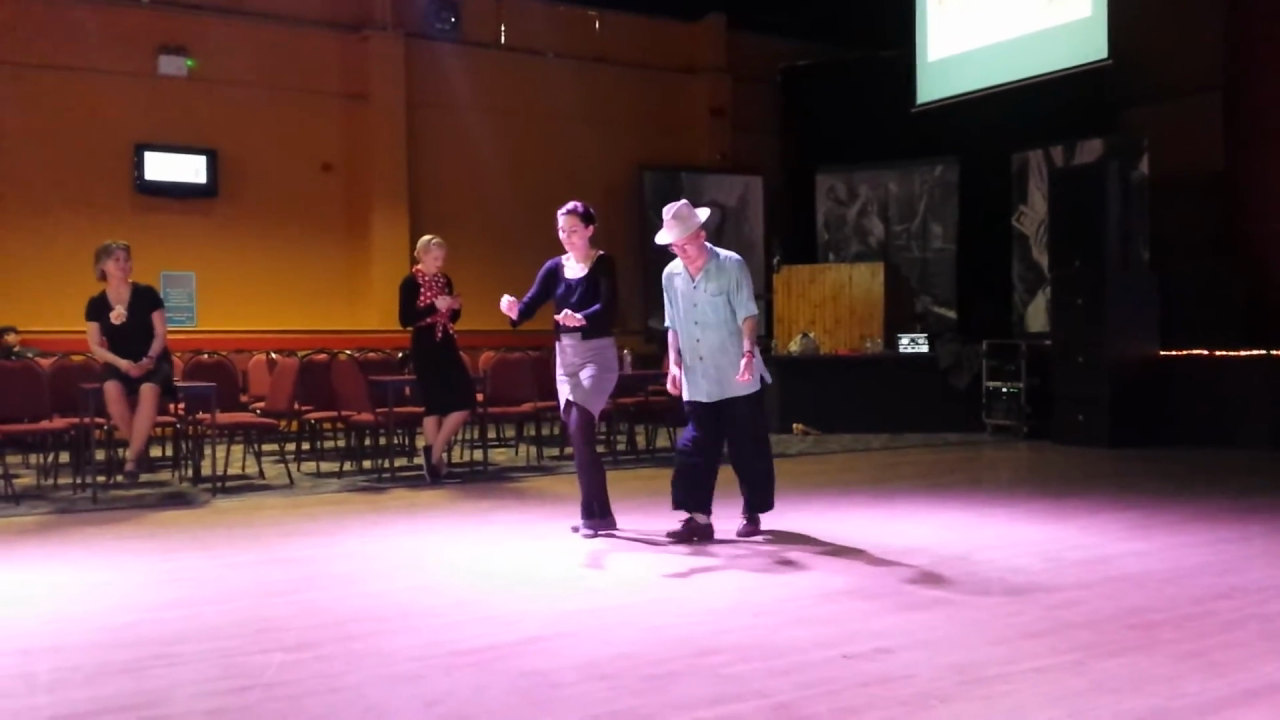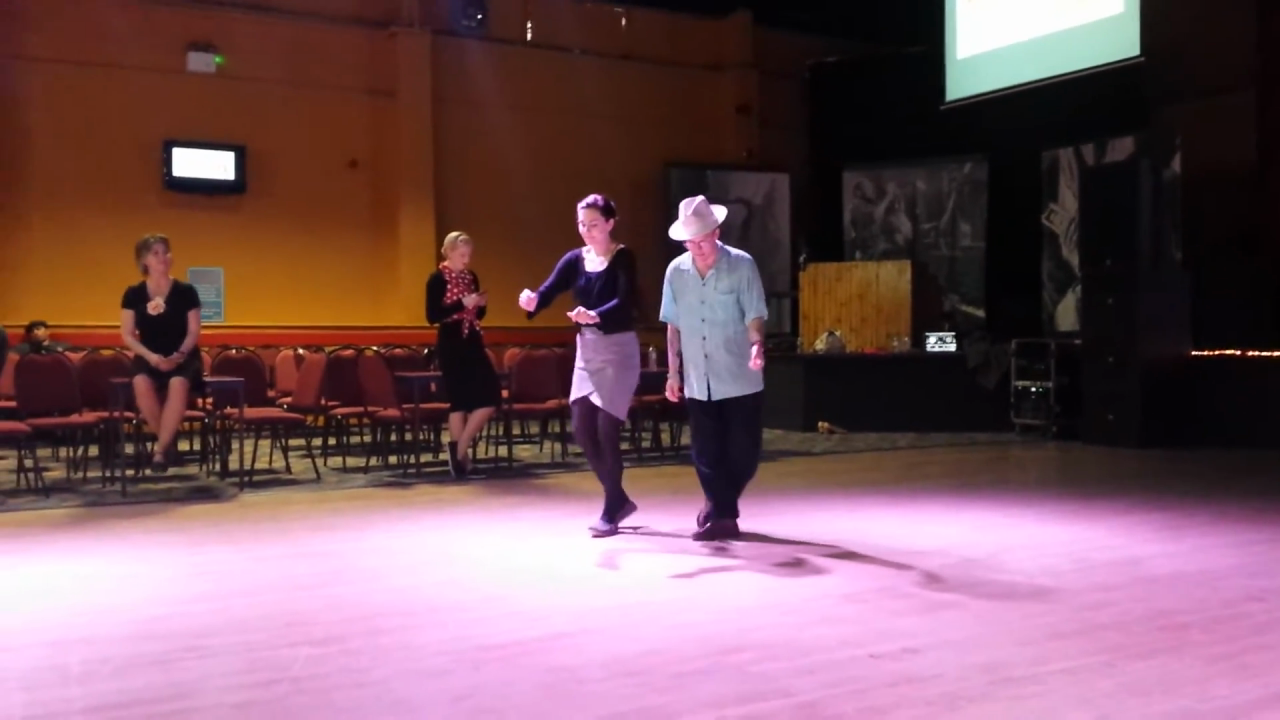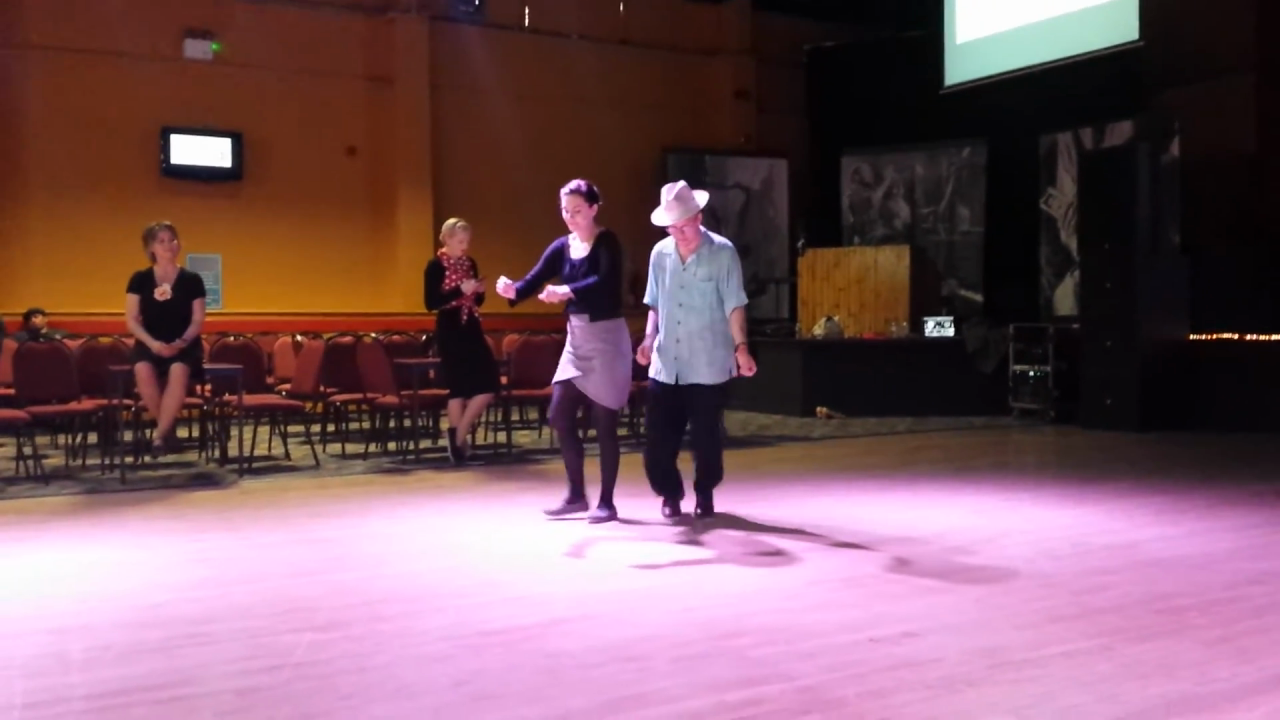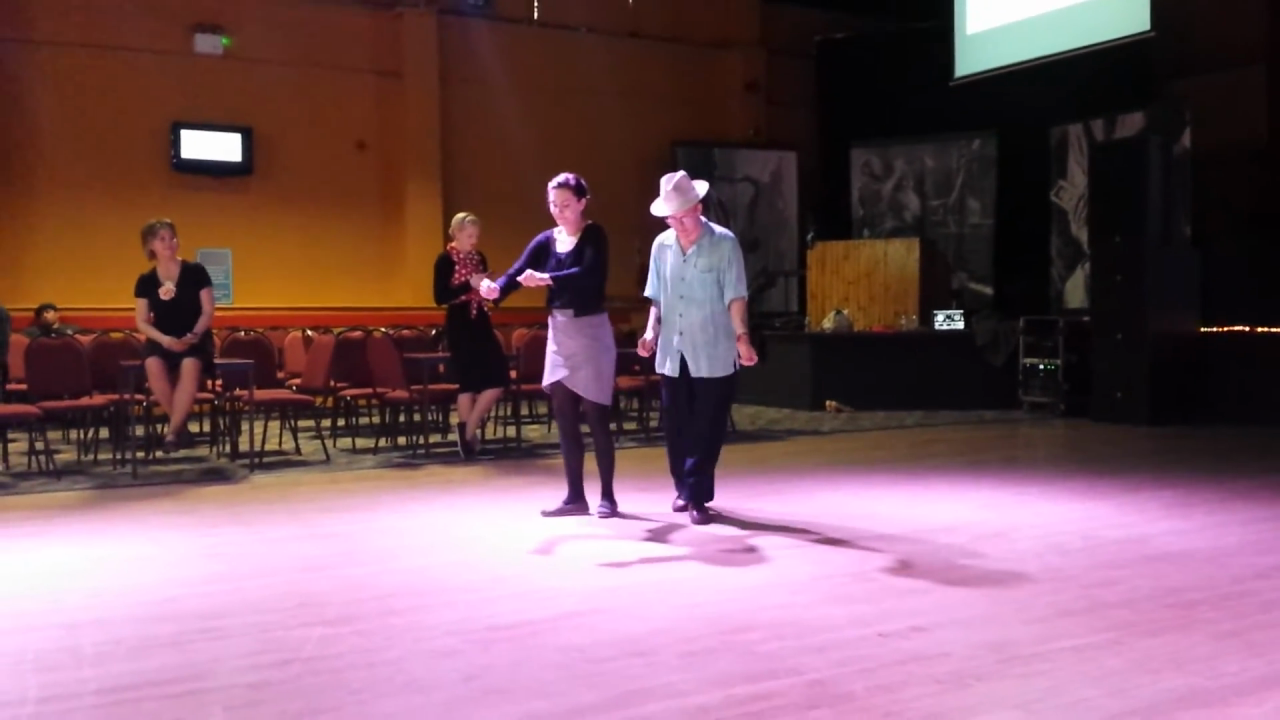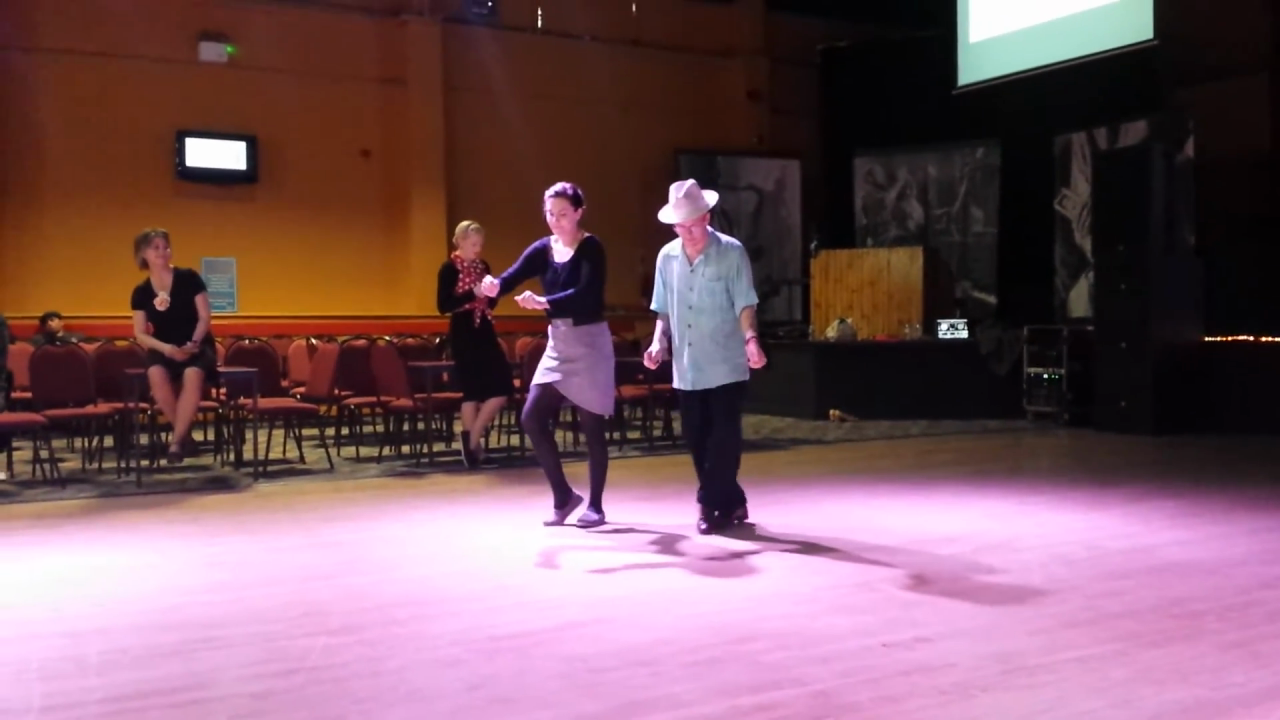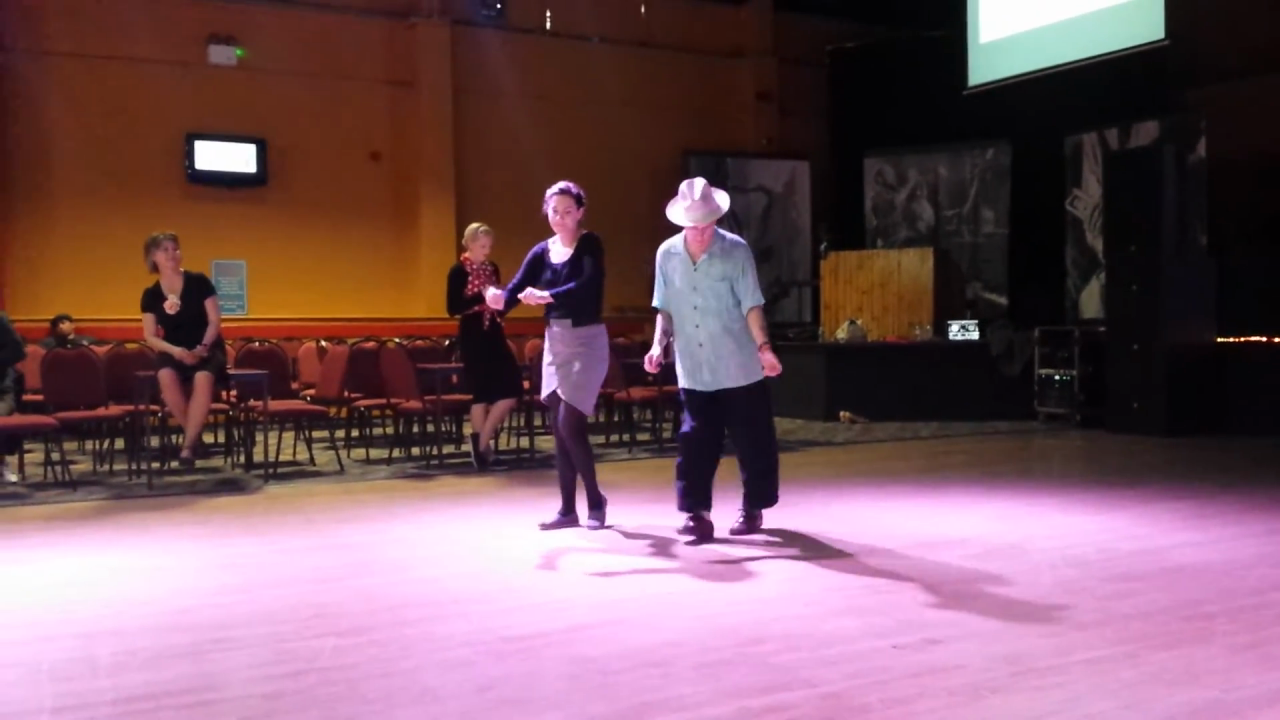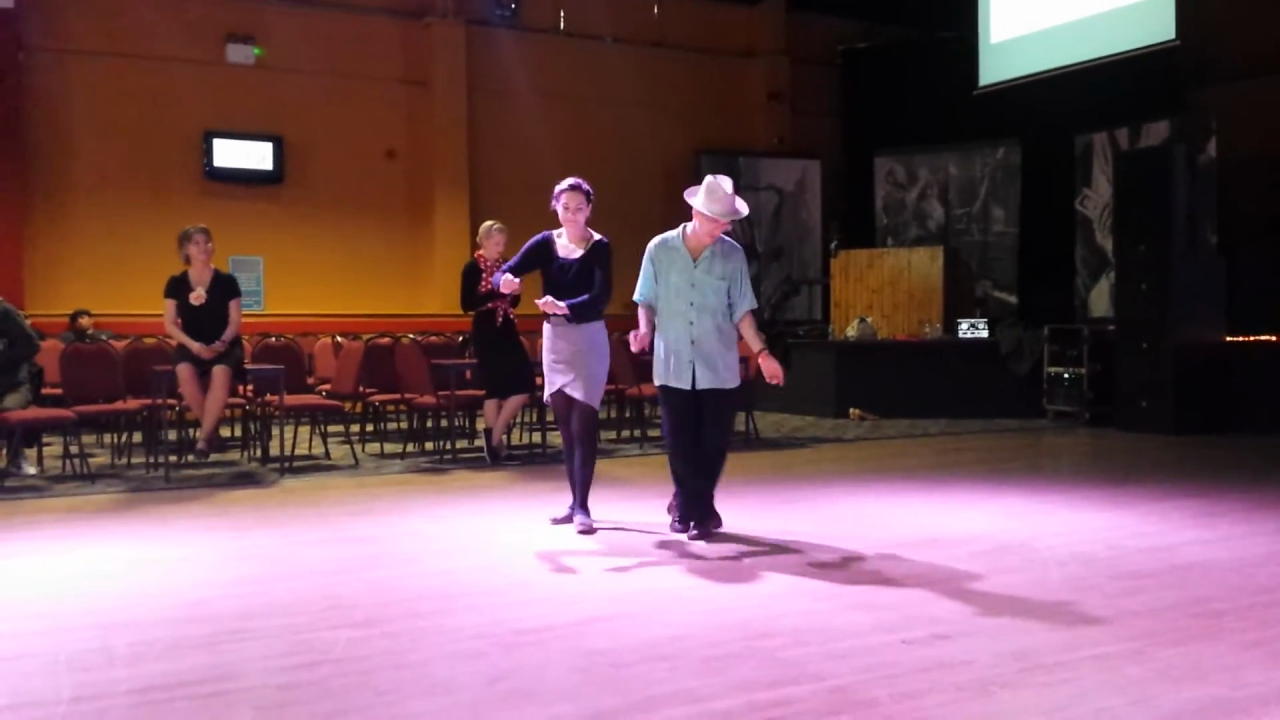
dt=0.4s
person 1, frame 1
left shoulder: (731, 266)
right shoulder: (670, 276)
left elbow: (747, 315)
right elbow: (674, 328)
left wrist: (748, 353)
right wrist: (674, 365)
left hip: (737, 378)
right hip: (696, 381)
left knee: (748, 447)
right knee: (694, 449)
left ankle: (753, 512)
right ankle: (698, 518)
person 1, frame 2
left shoulder: (742, 265)
right shoulder: (676, 271)
left elbow: (755, 315)
right elbow: (674, 325)
left wrist: (756, 345)
right wrist: (673, 370)
left hip: (739, 378)
right hip: (698, 380)
left knee: (743, 450)
right knee: (708, 453)
left ankle: (719, 507)
right ankle: (722, 517)
person 1, frame 3
left shoulder: (722, 252)
right shoulder: (659, 254)
left elbow: (734, 305)
left wrist: (740, 347)
right wrist: (649, 338)
left hip: (709, 363)
right hip: (666, 363)
left knee: (706, 434)
right knee: (659, 435)
left ankle: (705, 493)
right ankle: (671, 494)
person 1, frame 4
left shoulder: (724, 243)
right shoulder: (661, 246)
left elbow: (735, 296)
left wrist: (741, 336)
right wrist: (651, 331)
left hip: (713, 355)
right hip: (671, 354)
left knee: (706, 429)
right knee: (676, 427)
left ankle: (698, 497)
right ankle: (685, 488)
person 1, frame 5
left shoulder: (732, 253)
right shoulder: (666, 257)
left elbow: (745, 305)
left wrist: (750, 340)
right wrist: (658, 343)
left hip: (725, 364)
right hip: (686, 366)
left knee: (722, 437)
right knee: (699, 440)
left ankle: (713, 508)
right ankle: (730, 503)
person 1, frame 6
left shoulder: (736, 251)
right shoulder: (667, 255)
left elbow: (751, 304)
right elbow: (666, 308)
left wrist: (763, 346)
right wrist: (659, 344)
left hip: (737, 366)
right hip: (692, 368)
left knee: (750, 438)
right knee: (695, 440)
left ankle: (753, 507)
right ankle: (698, 514)
person 1, frame 7
left shoulder: (733, 255)
right shoulder: (660, 248)
left elbow: (742, 311)
right elbow: (645, 301)
left wrist: (761, 353)
right wrist: (644, 328)
left hip: (718, 367)
right hip: (672, 366)
left knee: (712, 443)
right knee: (681, 442)
left ankle: (687, 506)
right ankle: (699, 512)
person 2, frame 1
left shoulder: (603, 264)
right shoulder: (554, 267)
left elbow: (607, 307)
right elbow: (532, 304)
left wrist: (581, 318)
right wrist: (514, 309)
left hip: (597, 353)
right hip: (565, 355)
left knee: (578, 430)
right knee: (582, 438)
left ankle: (590, 512)
right ankle: (603, 513)
person 2, frame 2
left shoulder: (623, 258)
right shoulder: (574, 259)
left elbow: (624, 302)
right elbow: (549, 291)
left wrist: (594, 316)
right wrist: (532, 301)
left hip: (618, 349)
right hip: (587, 351)
left knee: (608, 432)
right knee: (584, 432)
left ankle: (610, 514)
right ankle: (620, 501)
person 2, frame 3
left shoulder: (607, 242)
right shoulder: (561, 247)
left elbow: (604, 282)
right elbow: (534, 281)
left wrist: (567, 292)
right wrist: (513, 290)
left hip: (607, 335)
right hip: (576, 337)
left knee: (604, 422)
right knee: (559, 416)
left ankle: (606, 502)
right ankle: (576, 494)
person 2, frame 4
left shoulder: (594, 235)
right shoulder: (546, 240)
left elbow: (589, 275)
right elbow: (518, 273)
left wrist: (546, 279)
right wrist: (496, 288)
left hip: (591, 331)
right hip: (559, 333)
left knee: (595, 416)
right knee: (566, 417)
left ankle: (607, 496)
right ankle: (575, 496)
person 2, frame 5
left shoulder: (591, 248)
right shoulder: (543, 249)
left elbow: (585, 293)
right elbow: (513, 277)
left wrist: (544, 302)
right wrist: (494, 286)
left hip: (590, 341)
right hip: (557, 343)
left knee: (591, 427)
right knee: (532, 418)
left ankle: (595, 505)
right ankle: (563, 496)
person 2, frame 6
left shoulder: (589, 244)
right shoulder: (541, 252)
left elbow: (588, 286)
right elbow: (516, 289)
left wrist: (547, 296)
right wrist: (499, 299)
left hip: (587, 340)
right hip: (554, 342)
left knee: (569, 426)
right knee: (560, 431)
left ankle: (595, 500)
right ankle: (568, 509)
person 2, frame 7
left shoulder: (599, 247)
right shoulder: (544, 243)
left elbow: (602, 295)
right elbow: (506, 272)
left wrist: (565, 307)
right wrist: (505, 282)
left hip: (588, 338)
right hip: (554, 337)
left knee: (583, 424)
right knee: (566, 425)
left ankle: (582, 507)
right ankle: (575, 503)
person 3, frame 1
left shoulder: (445, 280)
right shoulder: (410, 282)
right elbow: (405, 320)
left wrist: (455, 307)
right wrist: (434, 307)
left hip: (447, 345)
right hip: (425, 347)
left knee: (465, 400)
right knee: (434, 404)
left ankle: (434, 454)
right ankle: (434, 461)
person 3, frame 2
left shoulder: (471, 277)
right shoulder: (437, 279)
right elbow: (432, 316)
left wrist: (481, 305)
right wrist: (460, 303)
left hip: (473, 342)
right hip: (451, 344)
left knee: (490, 397)
right knee: (460, 400)
left ankle: (459, 451)
right ankle: (459, 457)
person 3, frame 3
left shoulder: (470, 264)
right shoulder: (436, 266)
right elbow: (431, 303)
left wrist: (480, 291)
right wrist: (459, 290)
left hip: (471, 328)
right hip: (450, 330)
left knee: (489, 383)
right knee: (459, 386)
left ankle: (459, 437)
right ankle: (458, 442)
person 3, frame 4
left shoulder: (479, 258)
right shoulder: (445, 260)
right elbow: (440, 297)
right wrist: (469, 285)
left hip: (481, 322)
right hip: (459, 324)
left knee: (498, 377)
right knee: (468, 381)
left ankle: (468, 431)
right ankle: (468, 437)
person 3, frame 5
left shoulder: (483, 266)
right shoulder: (449, 268)
right elbow: (444, 306)
right wrist: (472, 293)
left hip: (485, 331)
right hip: (463, 333)
left knee: (502, 386)
right knee: (472, 389)
left ankle: (472, 440)
right ankle: (472, 445)
person 3, frame 6
left shoulder: (492, 269)
right shoulder: (458, 271)
right elbow: (453, 308)
right wrist: (481, 296)
left hip: (494, 333)
right hip: (472, 335)
left knee: (511, 388)
right knee: (481, 391)
left ankle: (482, 442)
right ankle: (481, 447)
person 3, frame 7
left shoulder: (506, 266)
right shoulder: (472, 268)
right elbow: (467, 305)
left wrist: (515, 294)
right wrist: (496, 292)
left hip: (507, 329)
right hip: (486, 331)
left knee: (524, 384)
right knee: (495, 387)
left ankle: (495, 437)
right ankle: (494, 443)
person 4, frame 1
left shoulder: (147, 294)
right shoulder: (96, 304)
left elbow: (161, 334)
right elbow: (95, 346)
left wrist: (148, 360)
right wrist: (121, 363)
left hip: (153, 361)
right hip: (118, 364)
left knee: (148, 390)
right knee: (112, 390)
left ankle: (133, 456)
right ankle: (137, 447)
person 4, frame 2
left shoulder: (185, 291)
right shoulder: (133, 294)
left elbow: (194, 331)
right elbow: (127, 335)
left wrist: (180, 355)
right wrist: (151, 357)
left hip: (182, 358)
right hip: (148, 357)
left knee: (178, 384)
right knee: (142, 384)
left ankle: (160, 448)
right ankle: (167, 440)
person 4, frame 3
left shoulder: (192, 280)
right shoulder: (140, 279)
left elbow: (198, 321)
right elbow: (131, 320)
left wrist: (182, 342)
right wrist: (152, 344)
left hip: (184, 346)
right hip: (149, 345)
left knee: (178, 371)
right knee: (143, 371)
left ankle: (160, 434)
right ankle: (166, 428)
person 4, frame 4
left shoulder: (196, 272)
right shoulder: (145, 281)
left elbow: (208, 311)
right elbow: (142, 322)
left wrist: (194, 335)
right wrist: (164, 339)
left hip: (195, 340)
right hip: (162, 341)
left knee: (189, 366)
right knee: (153, 366)
left ankle: (173, 430)
right ankle: (180, 424)
person 4, frame 5
left shoulder: (189, 278)
right shoulder: (141, 292)
left elbow: (205, 317)
right elbow: (140, 334)
left wrist: (193, 344)
right wrist: (165, 347)
left hip: (197, 346)
right hip: (163, 349)
left knee: (192, 375)
right knee: (156, 375)
left ankle: (177, 440)
right ankle: (183, 432)
person 4, frame 6
left shoulder: (199, 282)
right shoulder: (151, 295)
left elbow: (215, 321)
right elbow: (150, 336)
left wrist: (203, 347)
right wrist: (174, 350)
left hip: (207, 349)
right hip: (173, 352)
left knee: (203, 379)
right knee: (166, 378)
left ankle: (188, 444)
right ankle: (193, 435)
person 4, frame 7
left shoulder: (227, 281)
right shoulder: (175, 283)
left elbow: (235, 321)
right elbow: (170, 324)
left wrist: (222, 343)
right wrist: (193, 345)
left hip: (224, 346)
right hip: (191, 346)
left knee: (220, 373)
right knee: (185, 372)
left ankle: (204, 437)
right ankle: (210, 429)
